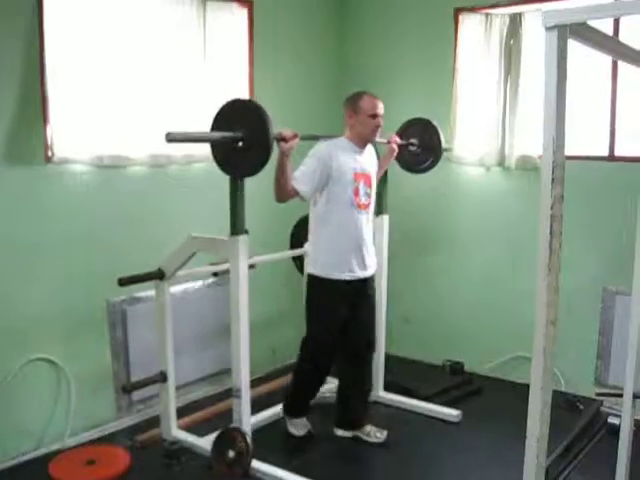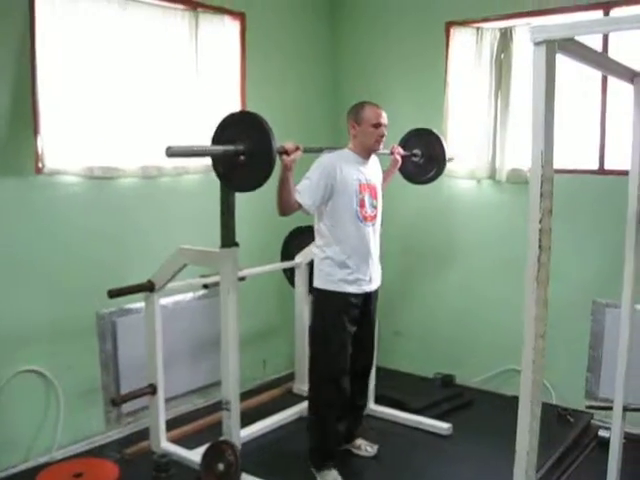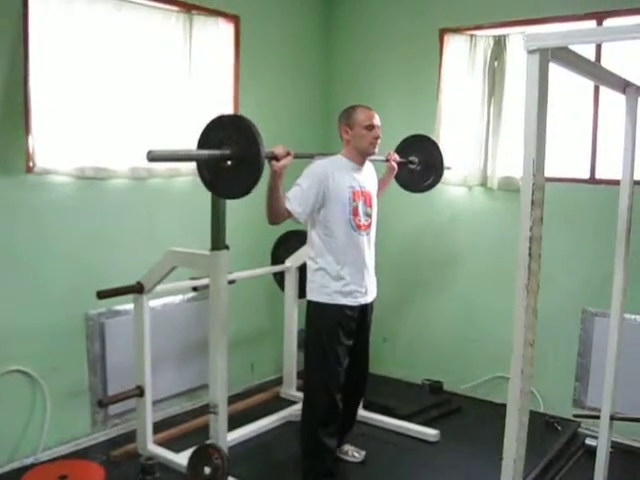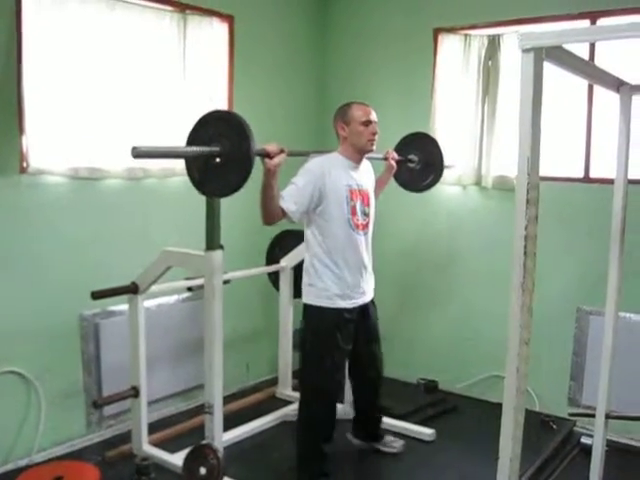
dt=0.4s
person 1, frame 1
left shoulder: (369, 154)
right shoulder: (327, 153)
right elbow: (284, 194)
left wrist: (390, 156)
right wrist: (284, 155)
left hip: (363, 271)
right hip: (329, 272)
left knee: (360, 351)
right knee: (320, 351)
left ankle: (352, 420)
right ankle: (294, 409)
person 1, frame 2
left shoulder: (373, 164)
right shoulder: (331, 165)
right elbow: (287, 208)
left wrist: (394, 167)
right wrist: (286, 169)
left hip: (368, 283)
right hip: (335, 286)
left knee: (360, 368)
right knee: (331, 373)
left ankle: (346, 434)
person 1, frame 3
left shoulder: (368, 171)
right shoulder: (323, 171)
right elbow: (277, 216)
left wrist: (390, 174)
right wrist: (276, 175)
left hip: (363, 294)
right hip: (330, 298)
left knee: (355, 380)
right knee: (325, 387)
left ankle: (337, 440)
person 1, frame 4
left shoulder: (365, 170)
right shoulder: (319, 170)
right elbow: (272, 216)
left wrist: (389, 172)
right wrist: (270, 174)
left hip: (363, 295)
right hip: (328, 300)
left knee: (371, 372)
right knee: (321, 389)
left ankle: (367, 431)
